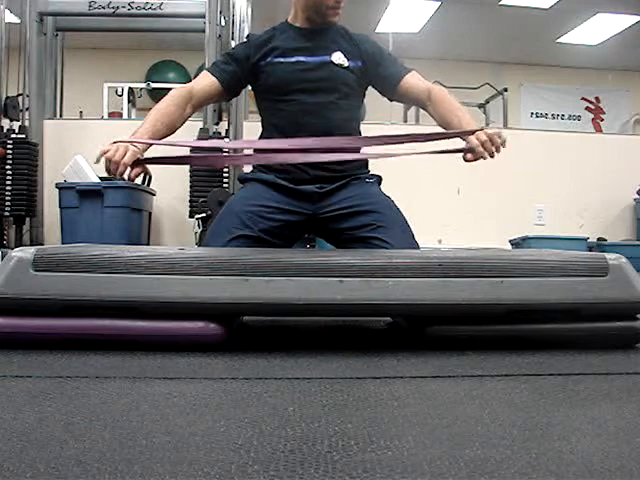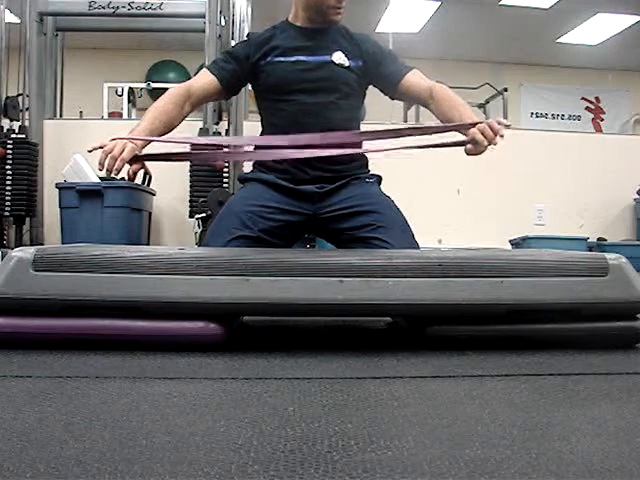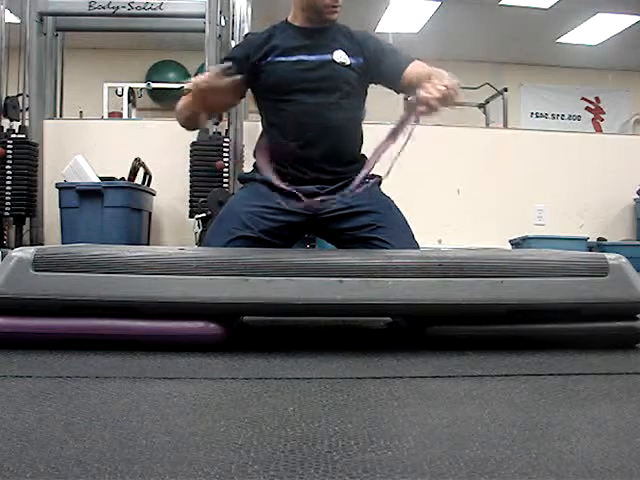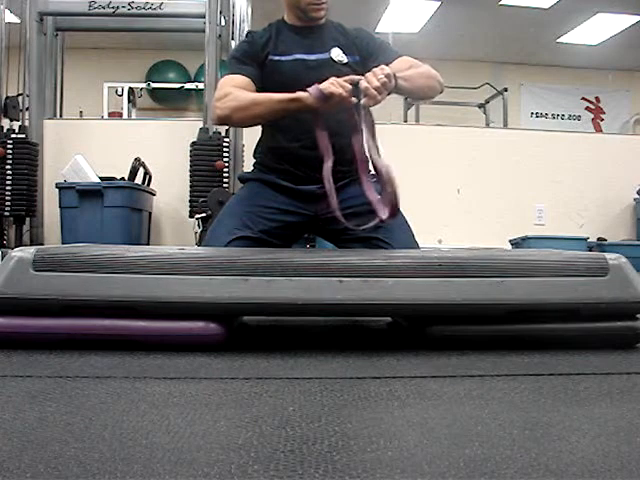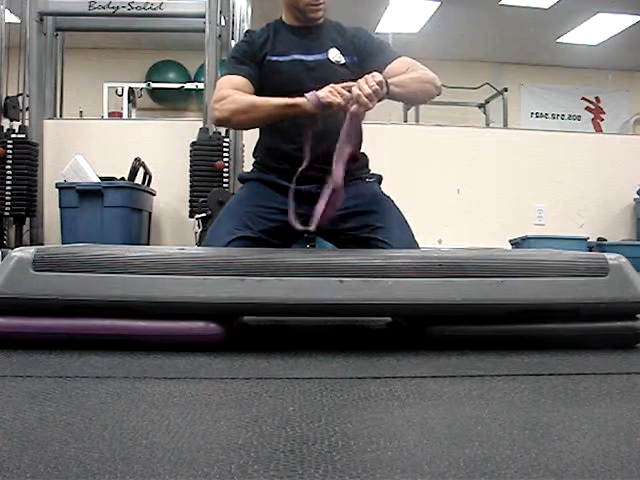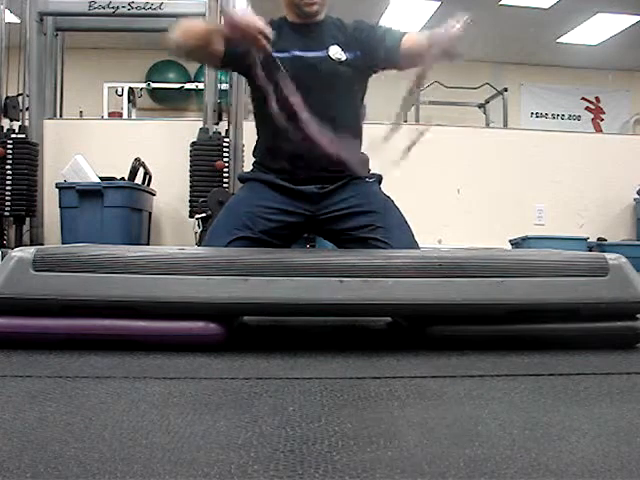
dt=0.4s
person 1, frame 1
left shoulder: (361, 49)
right shoulder: (258, 48)
left elbow: (427, 93)
right elbow: (189, 96)
left wrist: (472, 132)
right wrist: (138, 142)
left hip: (349, 186)
right hip: (273, 186)
person 1, frame 2
left shoulder: (361, 48)
right shoulder: (259, 46)
left elbow: (429, 91)
right elbow: (188, 94)
left wrist: (471, 125)
right wrist: (136, 139)
left hip: (349, 186)
right hip: (273, 185)
person 1, frame 3
left shoulder: (362, 45)
right shoulder: (259, 46)
left elbow: (431, 76)
right elbow: (193, 112)
left wrist: (439, 88)
right wrist: (198, 100)
left hip: (349, 186)
right hip: (274, 186)
person 1, frame 4
left shoulder: (357, 41)
right shoulder: (258, 45)
left elbow: (432, 81)
right elbow: (224, 108)
left wrist: (393, 79)
right wrist: (307, 98)
left hip: (348, 184)
right hip: (274, 185)
person 1, frame 5
left shoulder: (355, 40)
right shoulder: (256, 44)
left elbow: (429, 83)
right elbow: (223, 109)
left wrist: (384, 85)
right wrist: (306, 103)
left hip: (348, 182)
right hip: (274, 185)
person 1, frame 6
left shoulder: (359, 36)
right shoulder: (253, 36)
left elbow: (426, 48)
right elbow: (180, 40)
left wrist: (443, 38)
right wrist: (224, 27)
left hip: (347, 185)
right hip: (272, 185)
